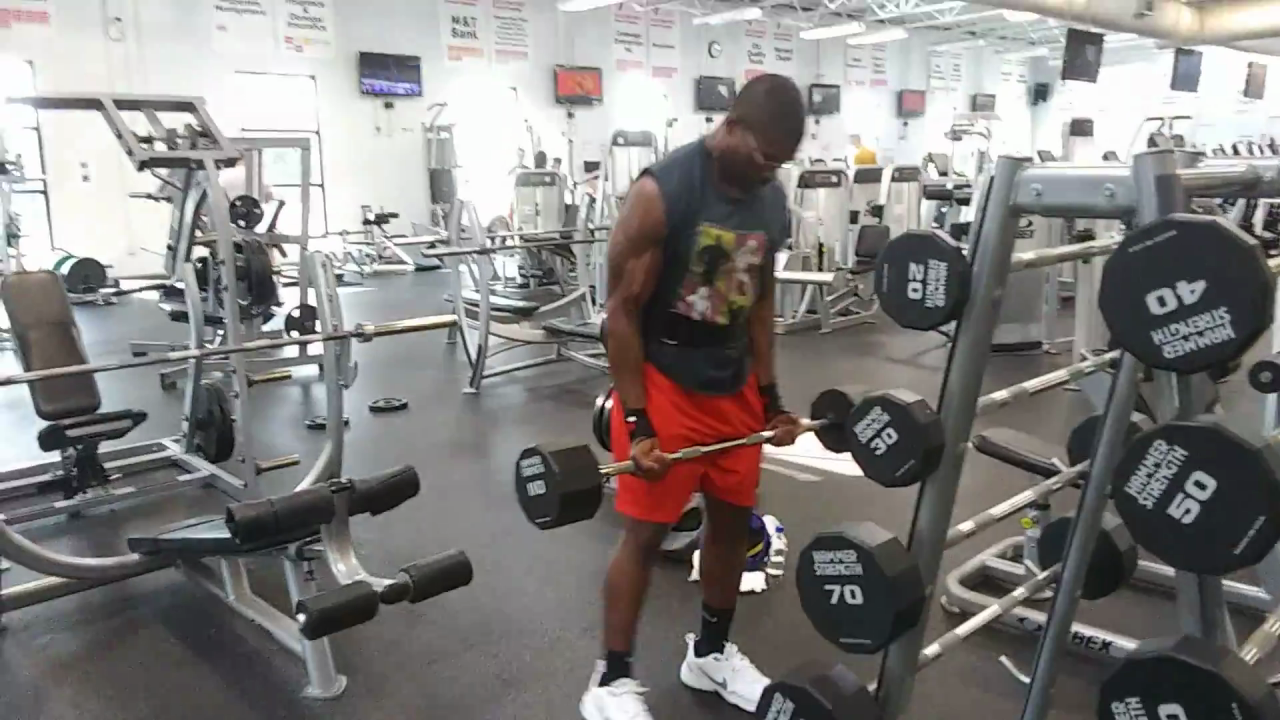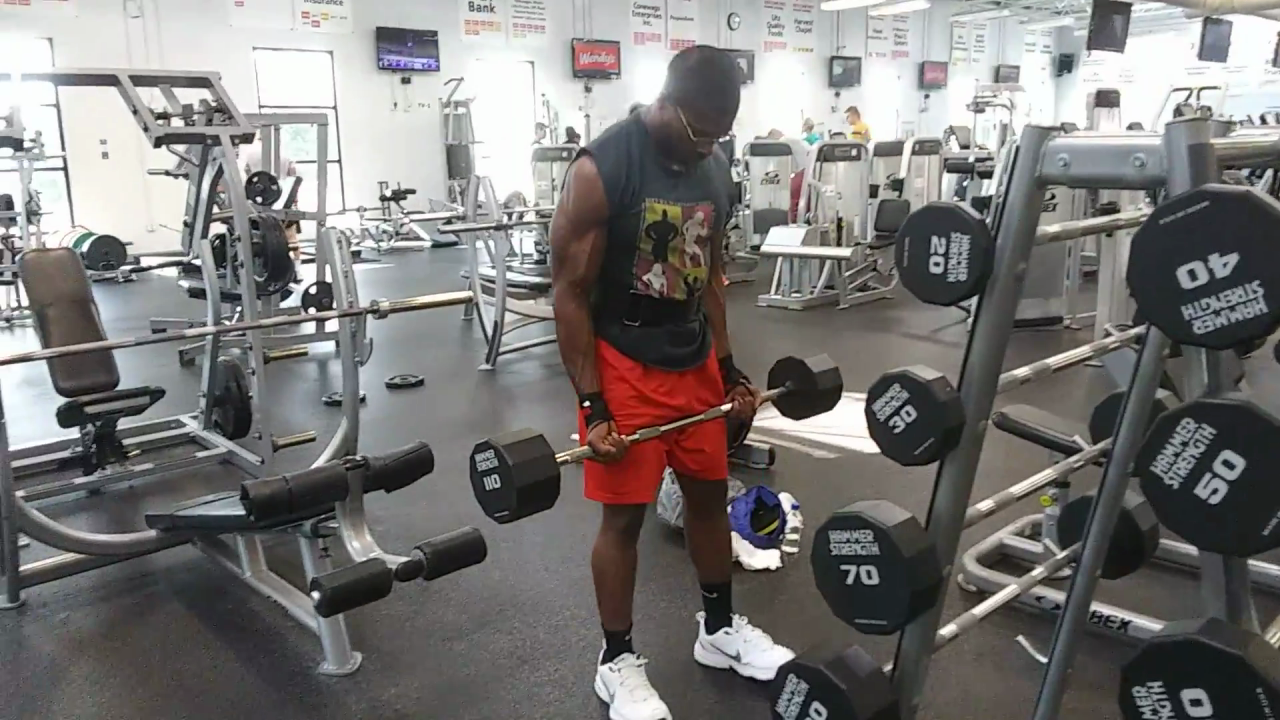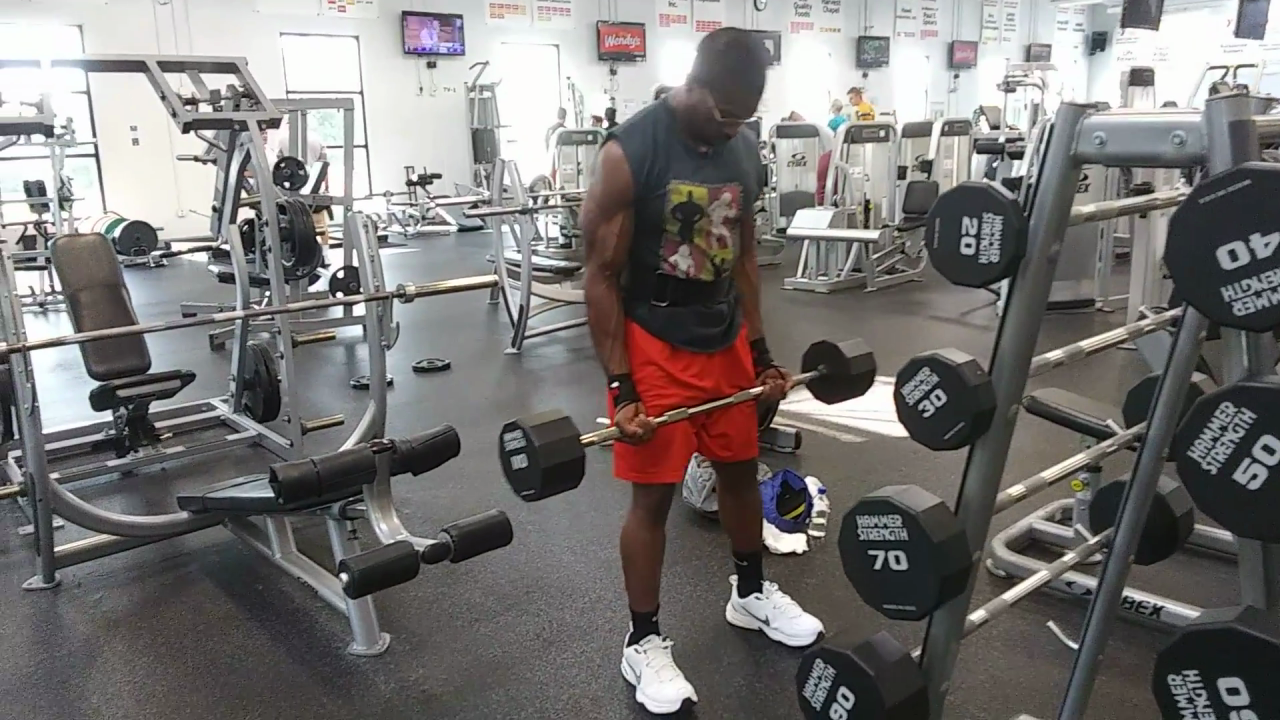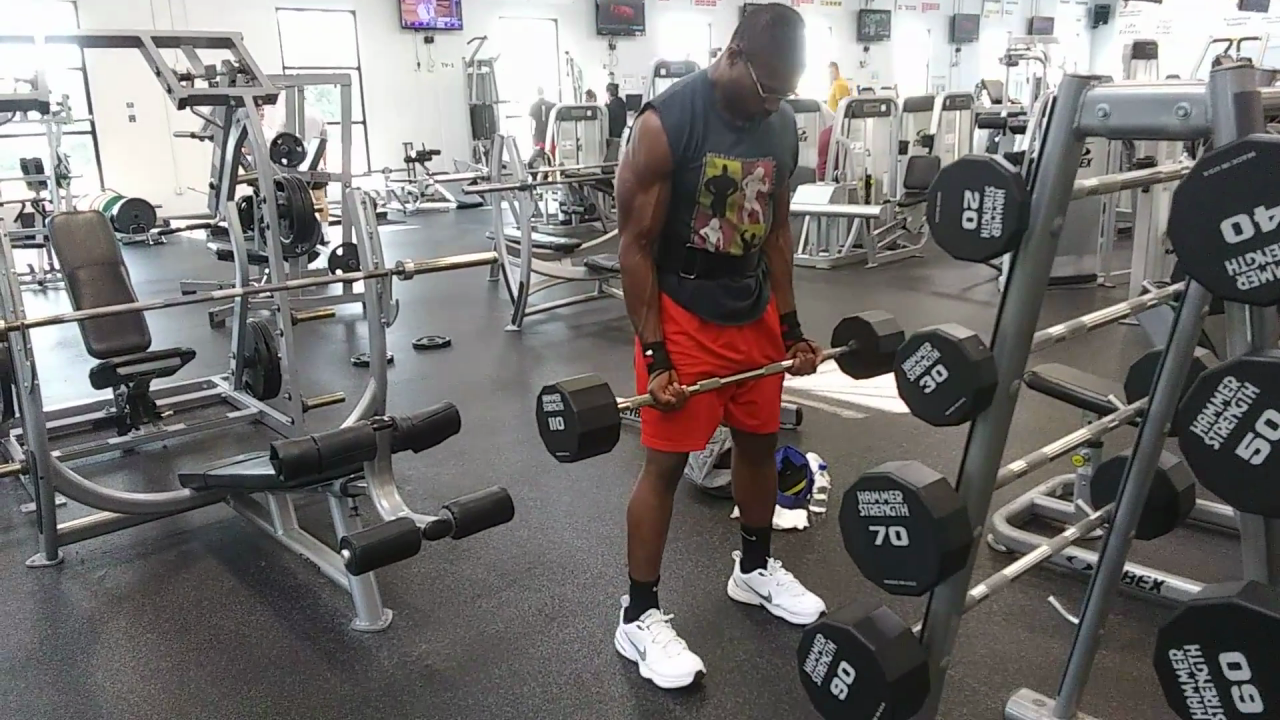
dt=0.5s
person 1, frame 1
left shoulder: (773, 201)
right shoulder: (660, 191)
right elbow: (622, 311)
left wrist: (769, 397)
right wrist: (637, 422)
left hip: (733, 389)
right hip: (664, 385)
left knee: (734, 520)
right knee: (646, 532)
left ankle: (710, 652)
person 1, frame 2
left shoulder: (716, 170)
right shoulder: (600, 170)
right elbow: (570, 294)
left wrist: (728, 369)
right wrist: (592, 407)
left hip: (694, 361)
right hip: (624, 367)
left knee: (710, 493)
right knee: (624, 514)
left ankle: (720, 629)
right ankle: (617, 661)
person 1, frame 3
left shoulder: (744, 152)
right shoulder: (629, 153)
right elbow: (601, 276)
left wrist: (760, 351)
right wrist: (620, 388)
left hip: (726, 340)
right hip: (654, 346)
left knee: (741, 471)
right knee: (653, 494)
left ankle: (750, 592)
right ankle: (643, 643)
person 1, frame 4
left shoulder: (781, 127)
right shoulder: (666, 123)
right elbow: (635, 246)
left wrist: (791, 326)
right wrist: (655, 356)
left hip: (753, 313)
right hip: (681, 314)
left knee: (760, 442)
right knee: (664, 462)
left ankle: (754, 567)
right ankle: (639, 616)
